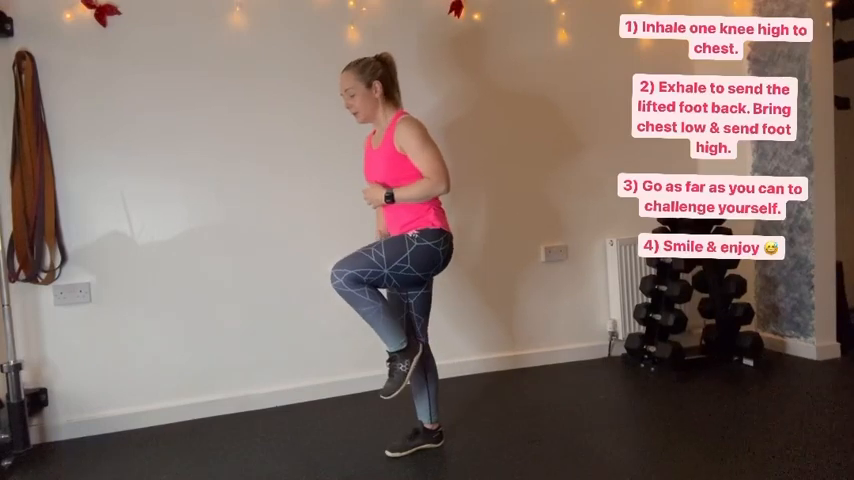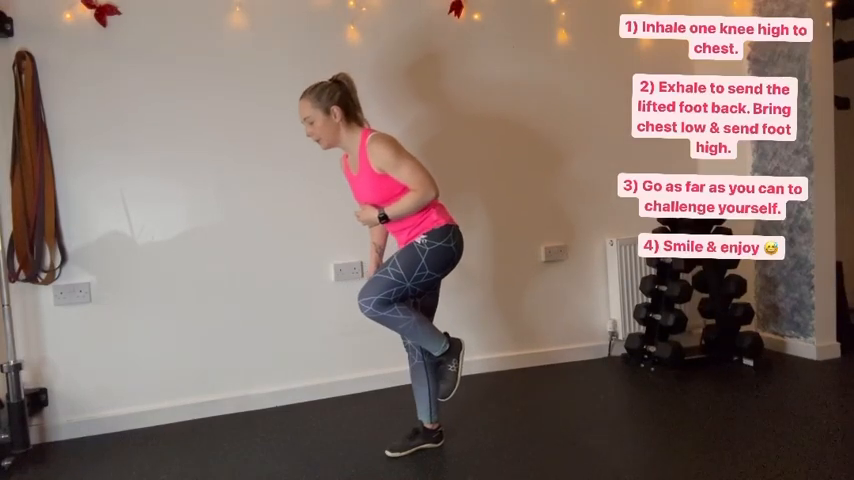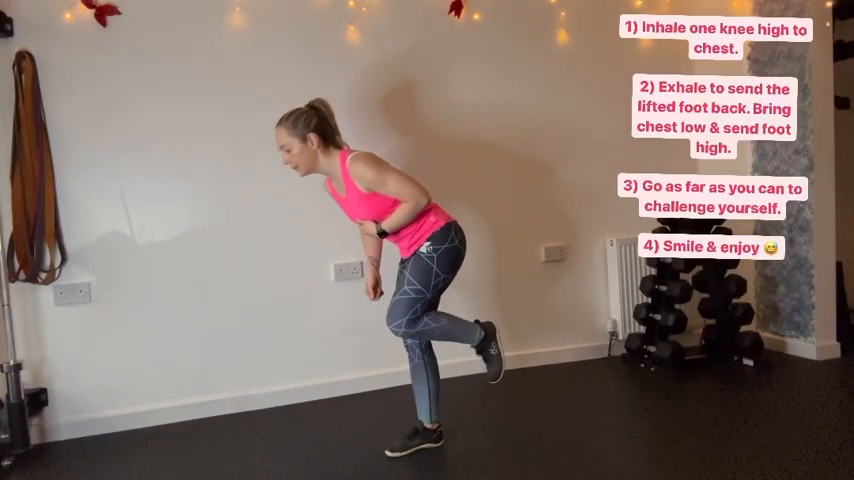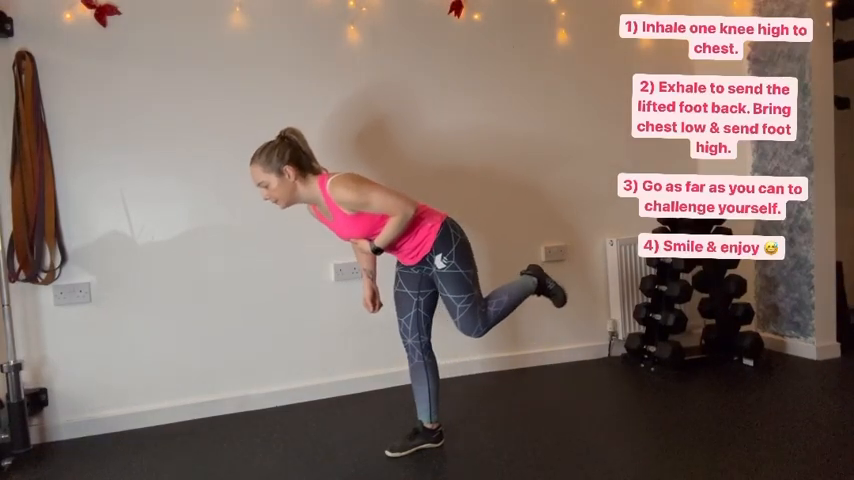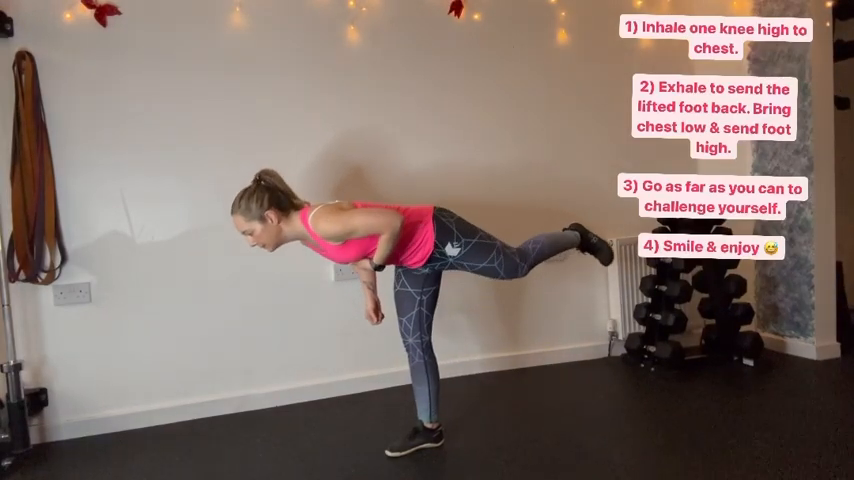
dt=1s
person 1, frame 1
left shoulder: (406, 128)
right shoulder: (372, 140)
left elbow: (439, 182)
left wrist: (388, 194)
right wrist: (379, 258)
left hip: (427, 241)
right hip: (408, 247)
left knee: (344, 275)
right knee: (413, 341)
left ankle: (400, 350)
right ankle: (429, 428)
person 1, frame 2
left shoulder: (377, 146)
right shoulder: (348, 162)
left elbow: (427, 190)
left wrist: (380, 215)
right wrist: (375, 261)
left hip: (437, 239)
right hip: (417, 248)
left knee: (371, 300)
right knee: (414, 342)
left ankle: (446, 349)
right ankle: (429, 429)
person 1, frame 3
left shoulder: (359, 166)
right shoulder: (331, 183)
left elbow: (419, 198)
left wrist: (382, 229)
right wrist: (372, 269)
left hip: (439, 240)
right hip: (414, 252)
left knee: (401, 320)
right knee: (414, 341)
left ankle: (482, 336)
right ankle: (429, 428)
person 1, frame 4
left shoulder: (339, 189)
right shoulder: (315, 207)
left elbow: (406, 209)
left wrist: (376, 246)
right wrist: (369, 282)
left hip: (439, 244)
right hip: (411, 261)
left knee: (475, 323)
right knee: (414, 344)
left ankle: (533, 281)
right ankle: (429, 429)
person 1, frame 5
left shoulder: (322, 223)
right shoulder: (307, 236)
left elbow: (393, 221)
left wrist: (377, 261)
right wrist: (370, 295)
left hip: (438, 237)
right hip: (414, 260)
left knee: (516, 265)
right knee: (415, 343)
left ankle: (578, 238)
right ankle: (429, 428)
